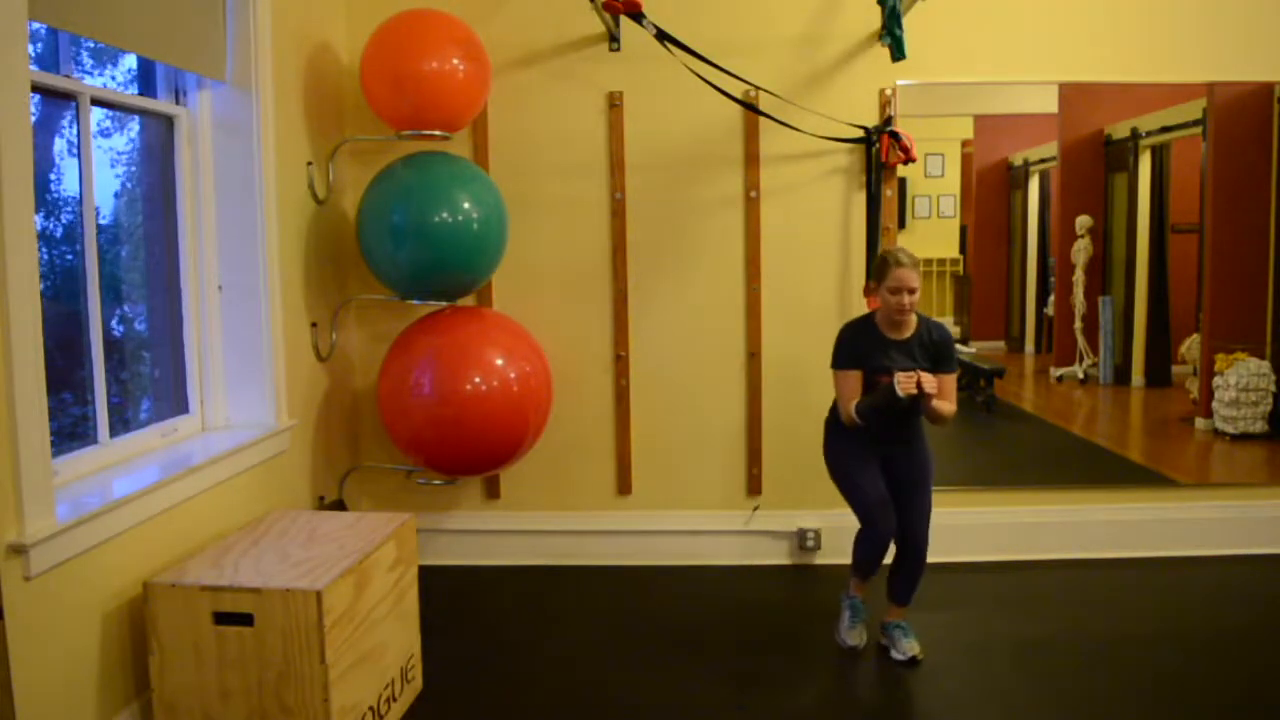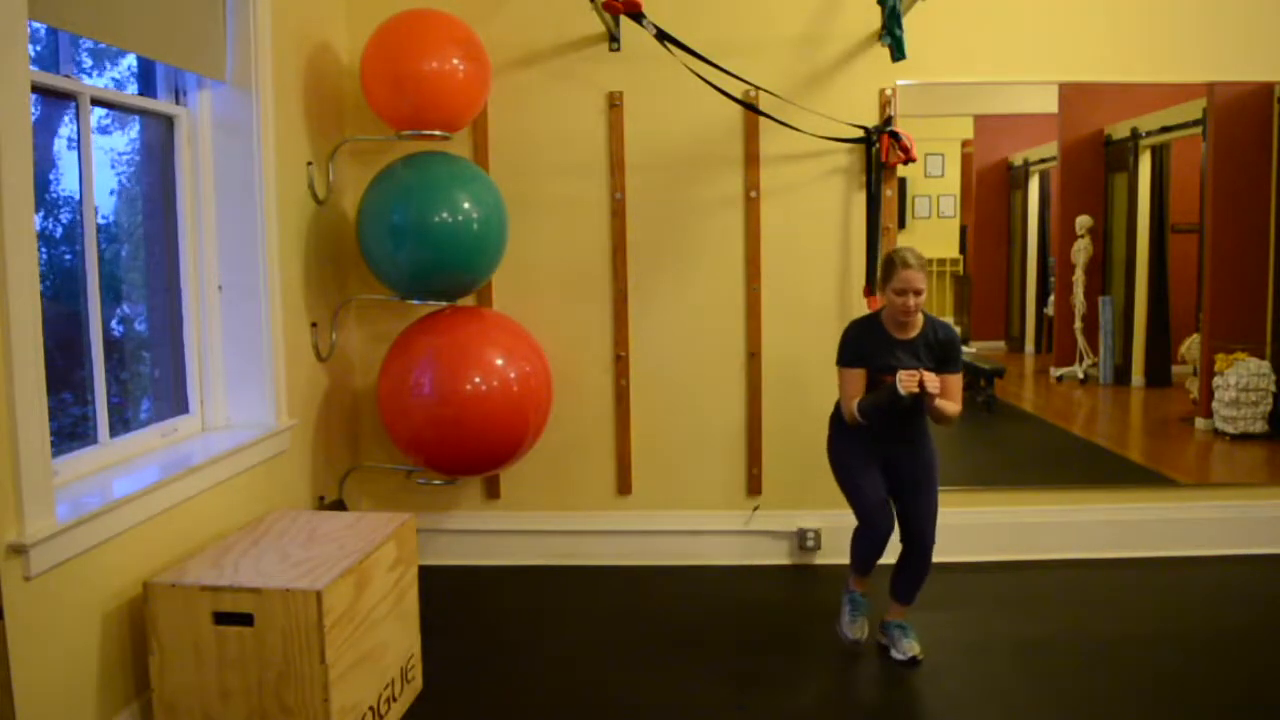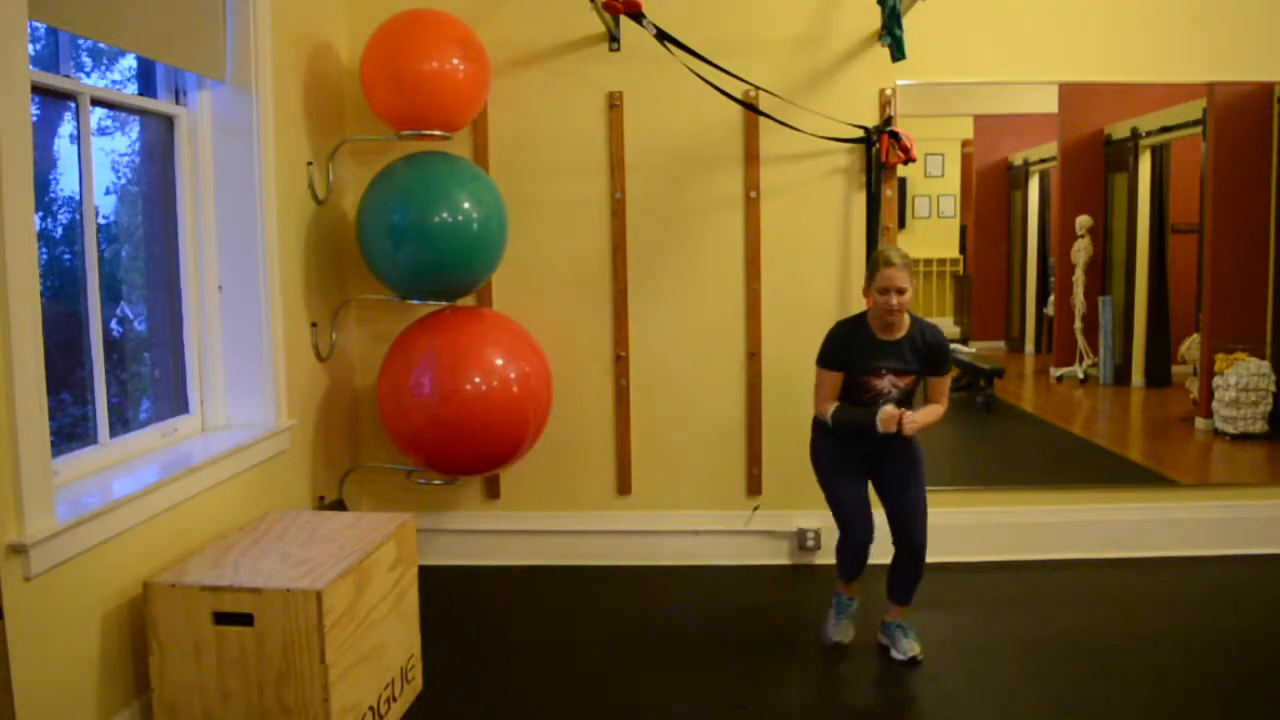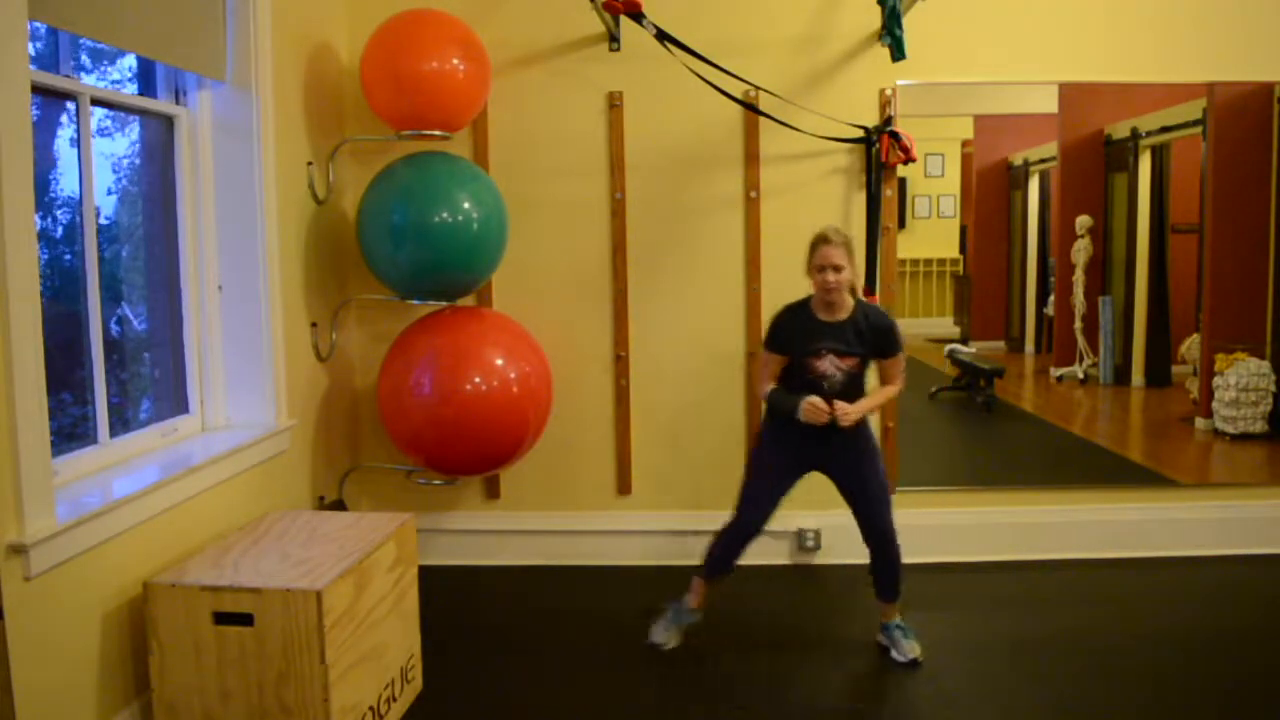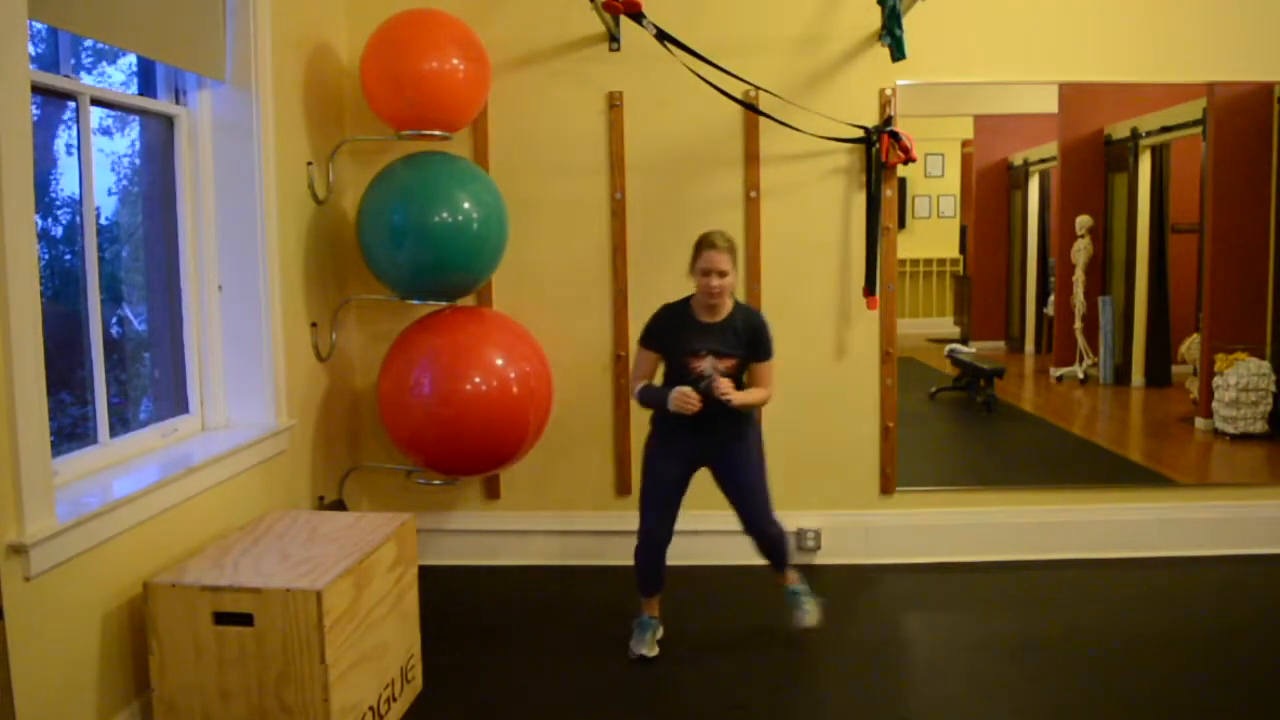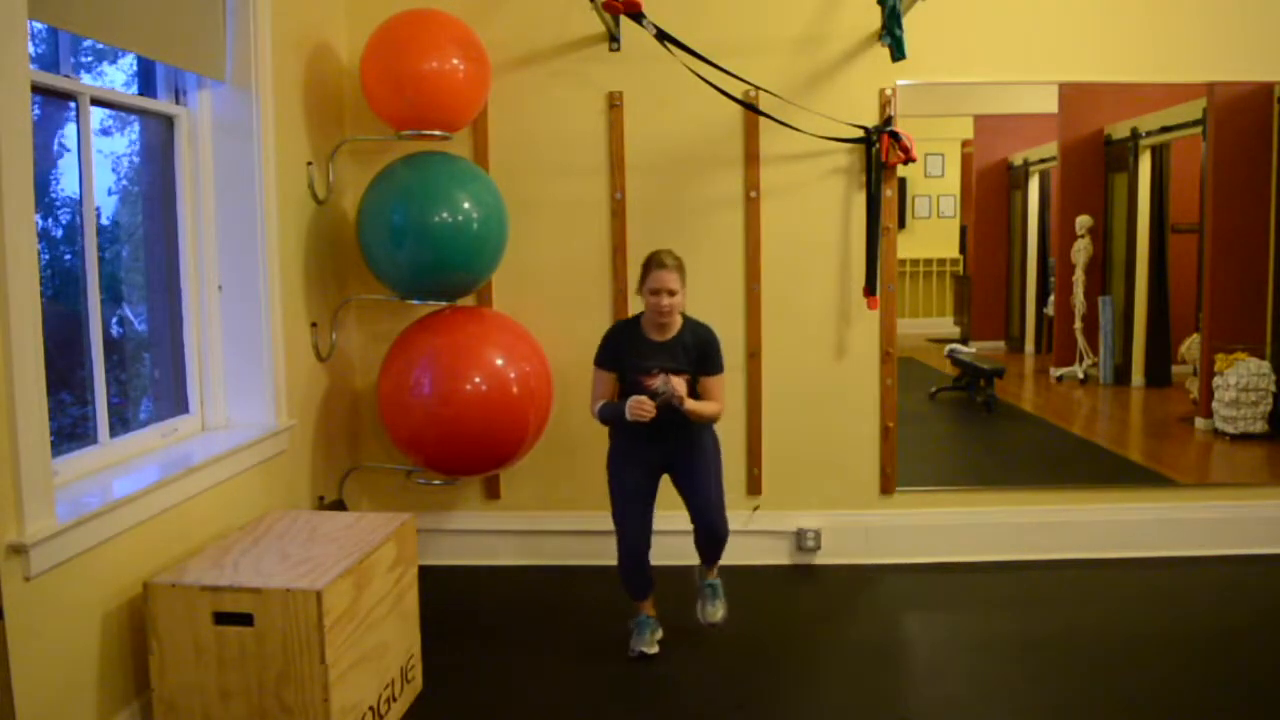
dt=0.3s
person 1, frame 1
left shoulder: (937, 337)
right shoulder: (854, 336)
left elbow: (946, 413)
right elbow: (849, 413)
left wrist: (930, 398)
right wrist: (891, 393)
left hip: (907, 444)
right hip: (852, 444)
left knee: (915, 541)
right knee: (880, 521)
left ankle: (894, 623)
right ankle: (854, 597)
person 1, frame 2
left shoulder: (943, 337)
right shoulder: (859, 334)
left elbow: (952, 412)
right elbow: (851, 411)
left wrist: (933, 396)
right wrist: (894, 392)
left hip: (911, 442)
right hip: (856, 441)
left knee: (921, 538)
right knee: (877, 520)
left ankle: (895, 623)
right ankle: (855, 591)
person 1, frame 3
left shoulder: (931, 339)
right shoulder: (844, 336)
left elbow: (938, 405)
right elbow: (824, 408)
left wrist: (916, 418)
right wrist: (871, 418)
left hip: (896, 446)
right hip: (839, 446)
left knee: (913, 540)
right knee: (858, 532)
left ankle: (894, 623)
right ankle: (845, 596)
person 1, frame 4
left shoulder: (876, 323)
right shoulder: (789, 319)
left elbow: (894, 384)
right elbow: (763, 384)
left wrist: (857, 409)
right wrist: (800, 408)
left hip: (846, 437)
right hip: (787, 434)
left knee: (881, 534)
right knee: (745, 525)
left ankle: (891, 623)
right ankle: (691, 605)
person 1, frame 5
left shoulder: (750, 324)
right shoulder: (667, 319)
left elbow: (763, 390)
right elbow: (637, 385)
left wrist: (738, 397)
right wrist: (666, 398)
left hip: (732, 433)
right hip: (674, 435)
left knee: (759, 523)
right knee: (654, 532)
left ankle: (792, 583)
right ankle: (649, 617)
person 1, frame 6
left shoulder: (702, 338)
right shoulder: (619, 338)
left elbow: (716, 409)
right elbow: (598, 406)
left wrist: (685, 402)
right wrist: (623, 410)
left hip: (691, 439)
right hip: (634, 445)
left knee: (712, 523)
right knee: (632, 541)
left ankle: (709, 575)
right ankle: (646, 616)
